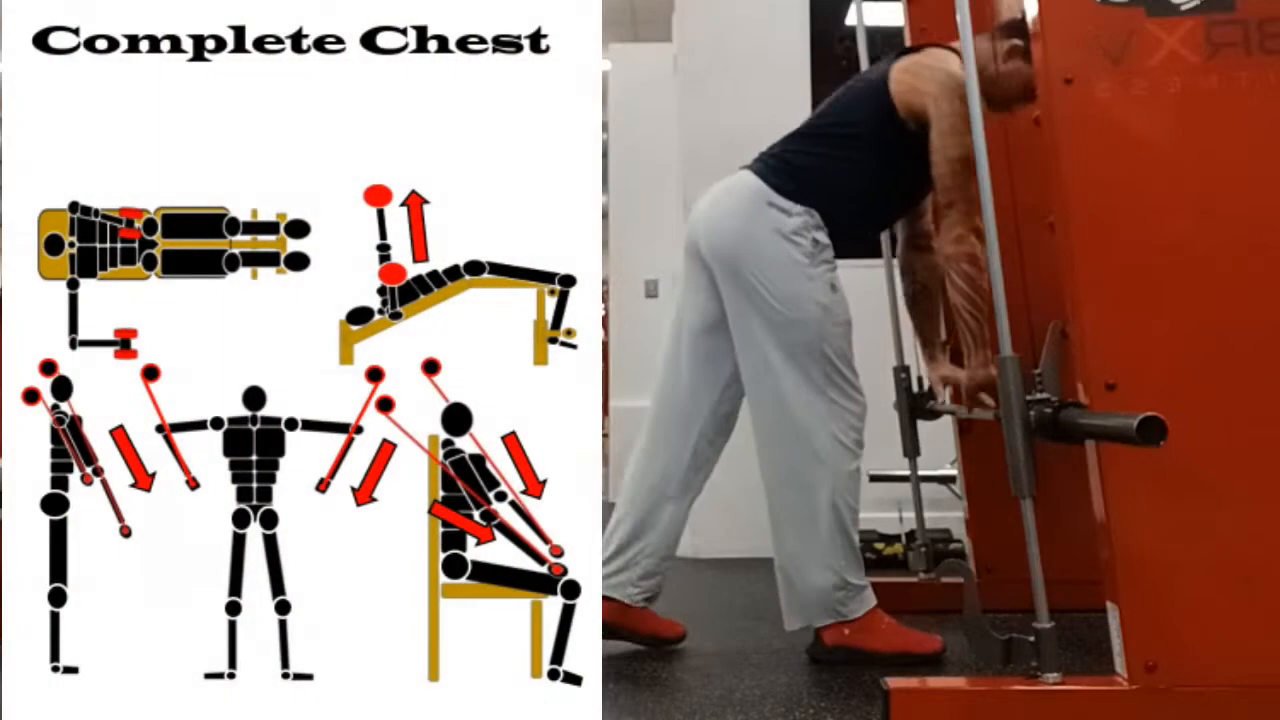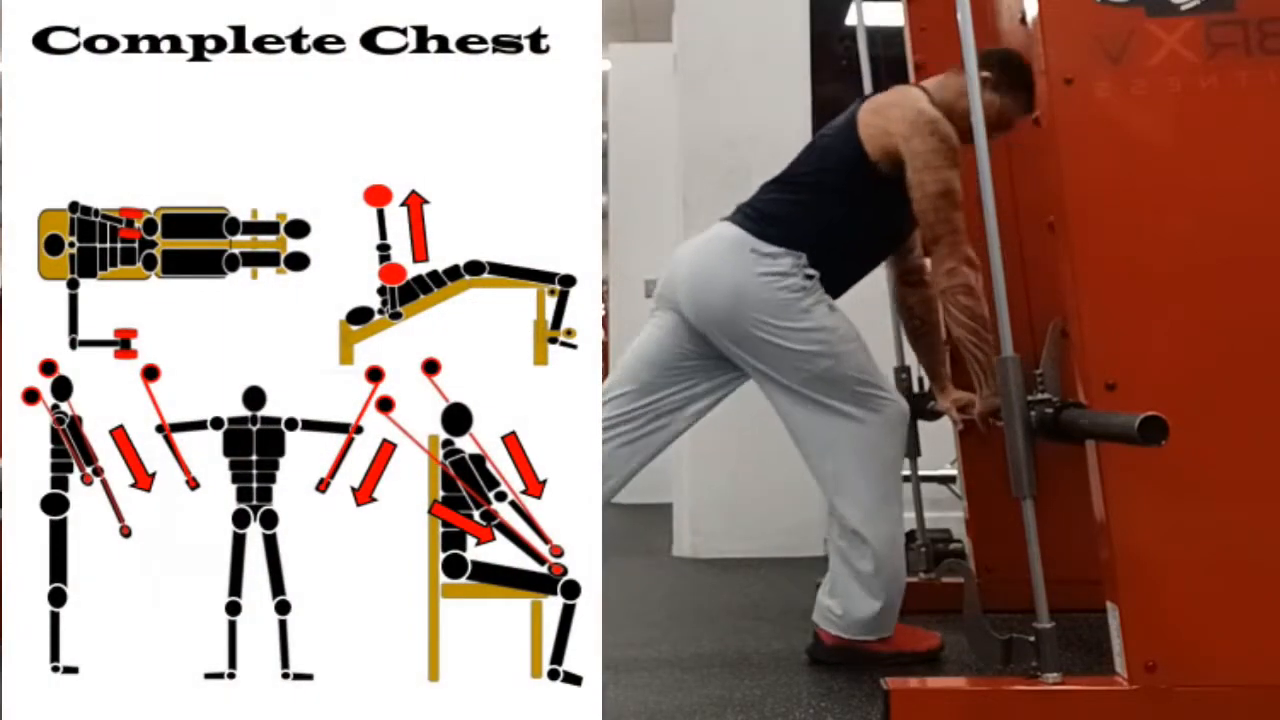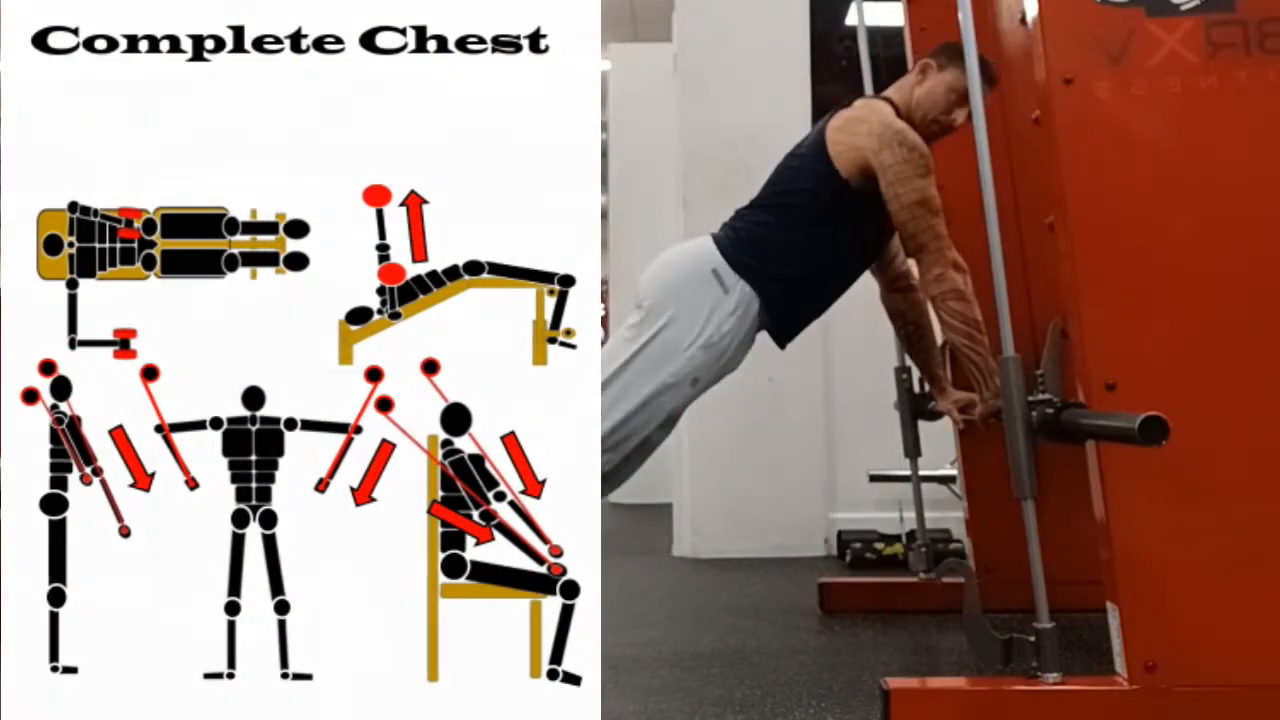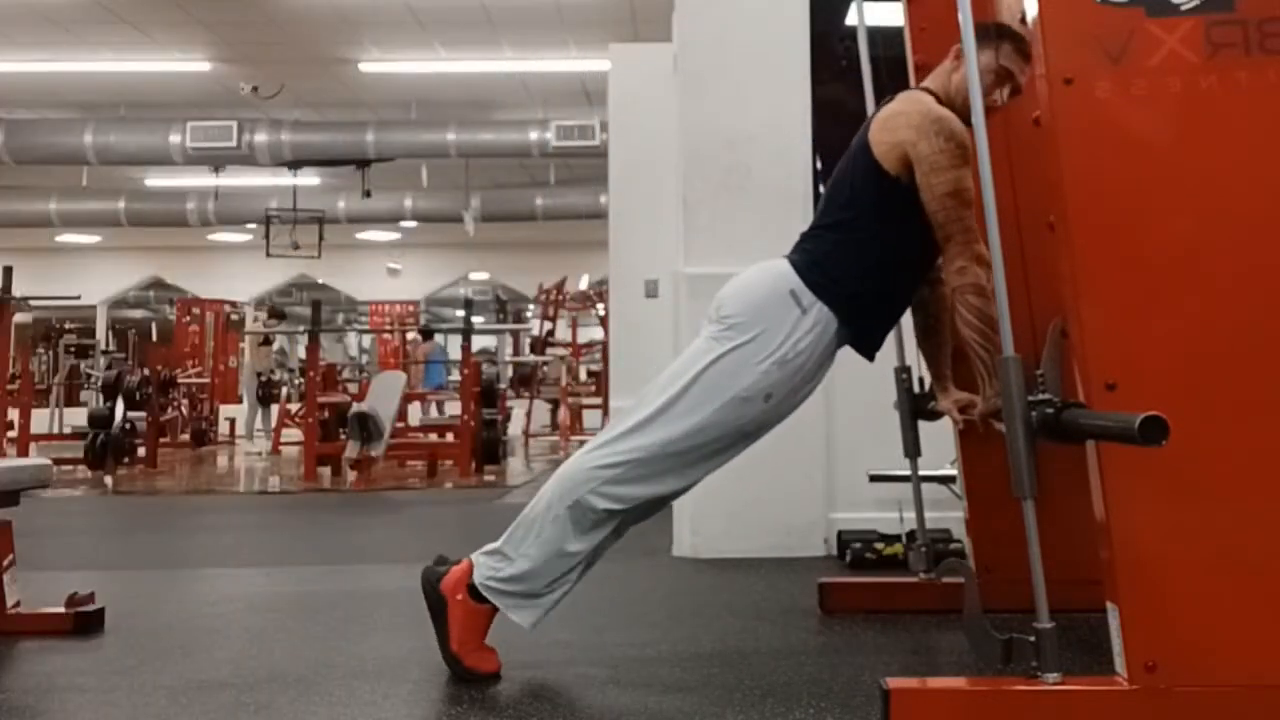
dt=1s
person 1, frame 1
left shoulder: (915, 80)
right shoulder: (949, 83)
left elbow: (919, 243)
right elbow: (958, 235)
left wrist: (934, 358)
right wrist: (978, 358)
left hip: (728, 216)
right hip: (774, 228)
left knee: (688, 418)
right knee: (823, 421)
left ankle: (620, 591)
right ankle: (842, 617)
person 1, frame 2
left shoulder: (896, 124)
right shoulder: (922, 122)
left elbow: (913, 276)
right elbow: (954, 267)
left wrist: (941, 385)
right wrist: (992, 387)
left hip: (711, 264)
right hip: (759, 273)
left knee: (613, 432)
right knee: (870, 421)
right ankle: (856, 625)
person 1, frame 3
left shoulder: (872, 146)
right shoulder: (890, 135)
left elbow: (900, 285)
right elbow: (941, 271)
left wrist: (940, 389)
right wrist: (993, 390)
left hip: (716, 292)
right hip: (712, 293)
left knee: (609, 452)
right knee: (598, 434)
person 1, frame 4
left shoulder: (916, 135)
right shoulder: (931, 125)
left elbow: (929, 274)
right elbow: (967, 265)
left wrist: (945, 386)
right wrist: (997, 387)
left hip: (797, 320)
right hip: (788, 316)
left knee: (640, 460)
right knee: (635, 459)
left ankle: (489, 578)
right ankle: (477, 585)
